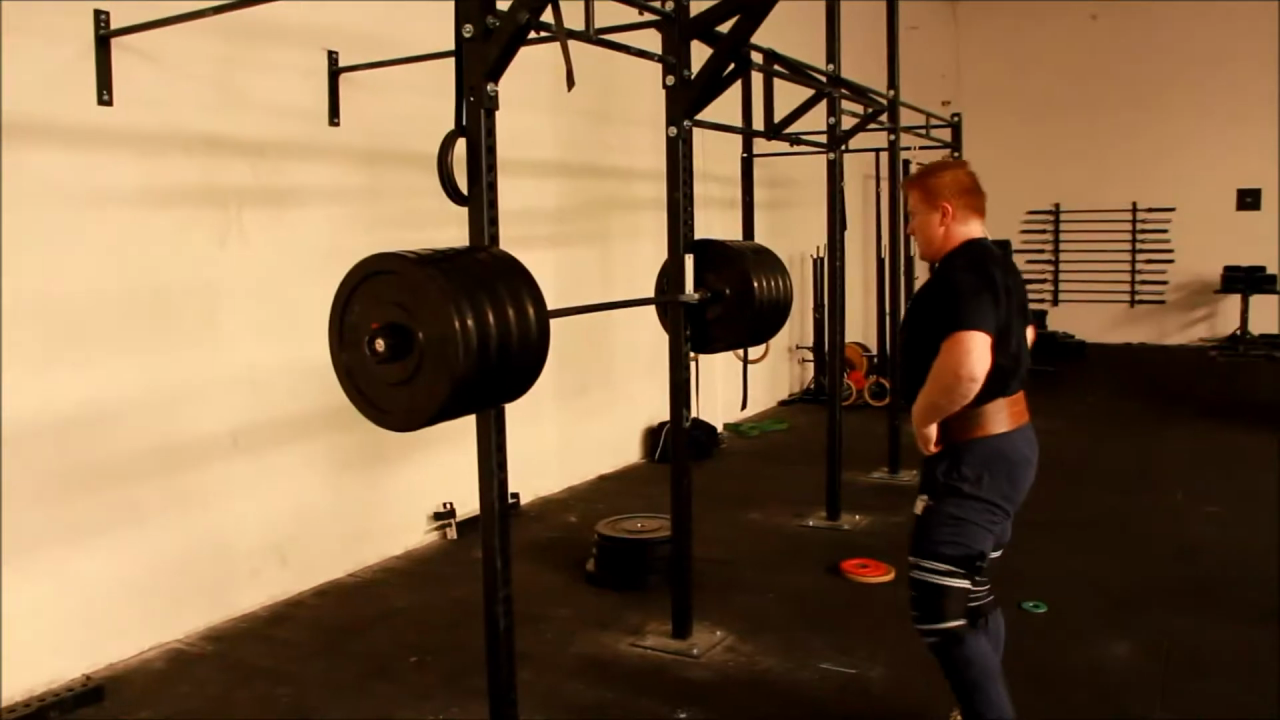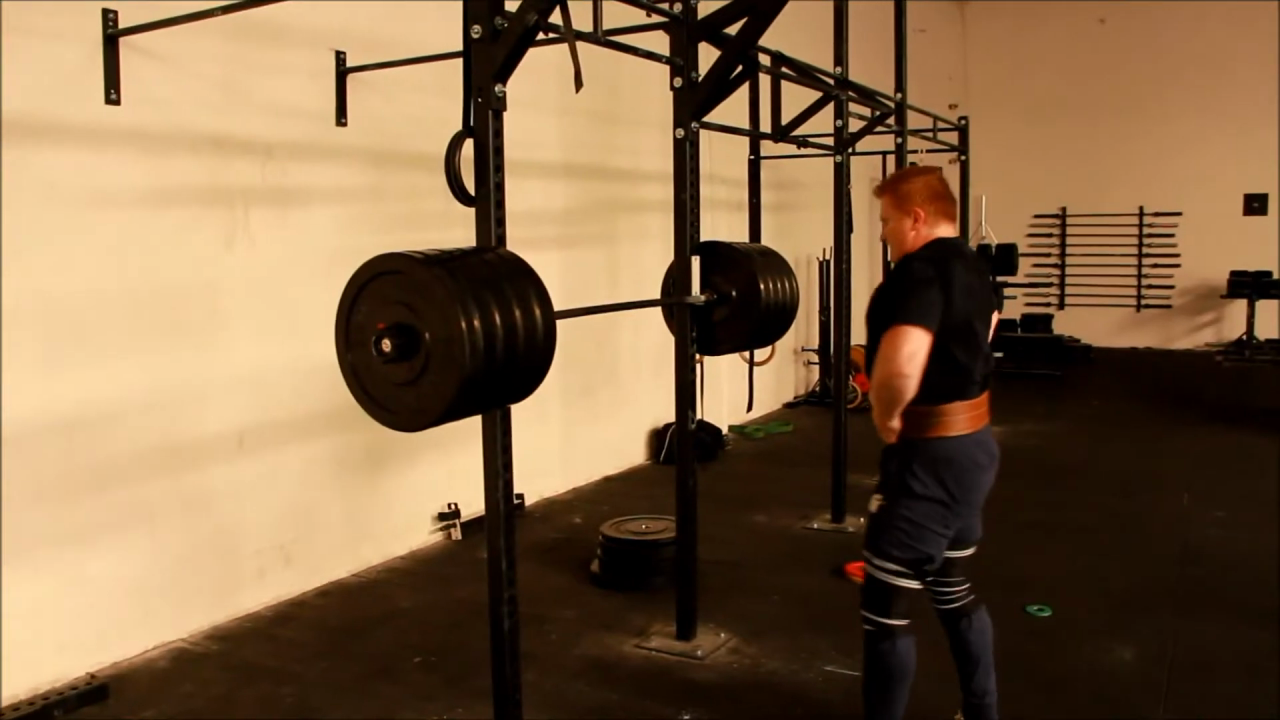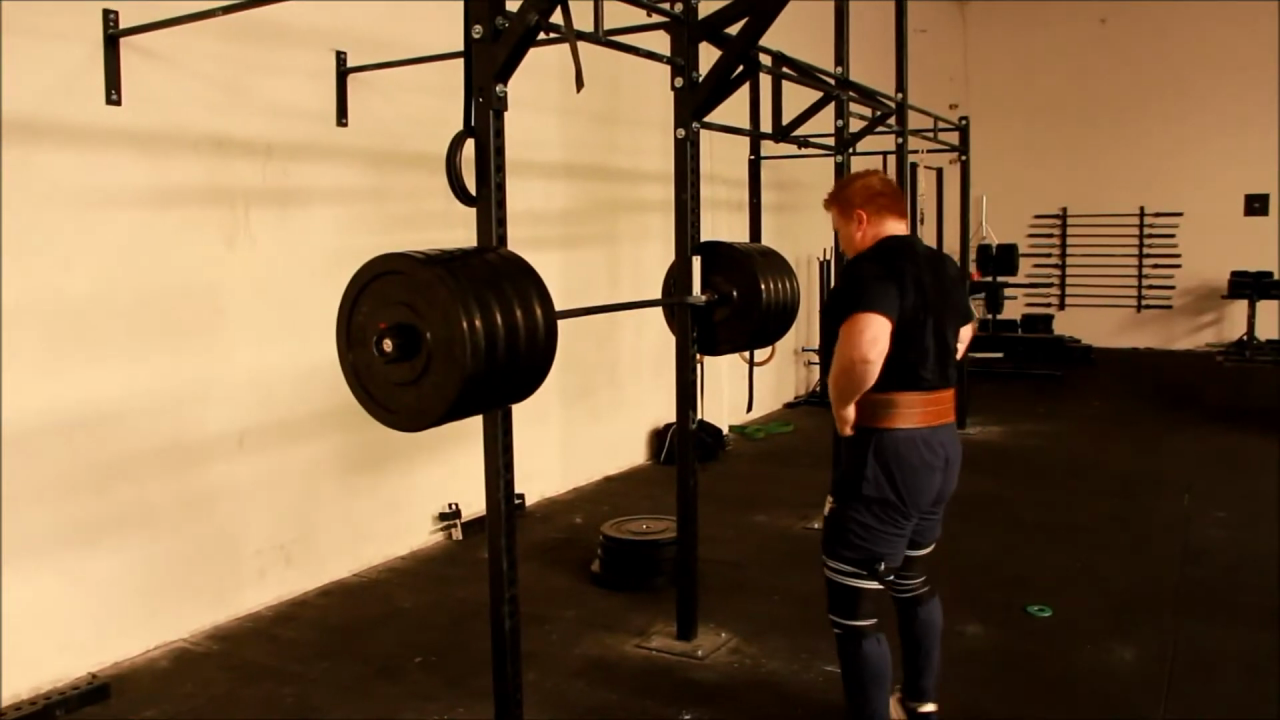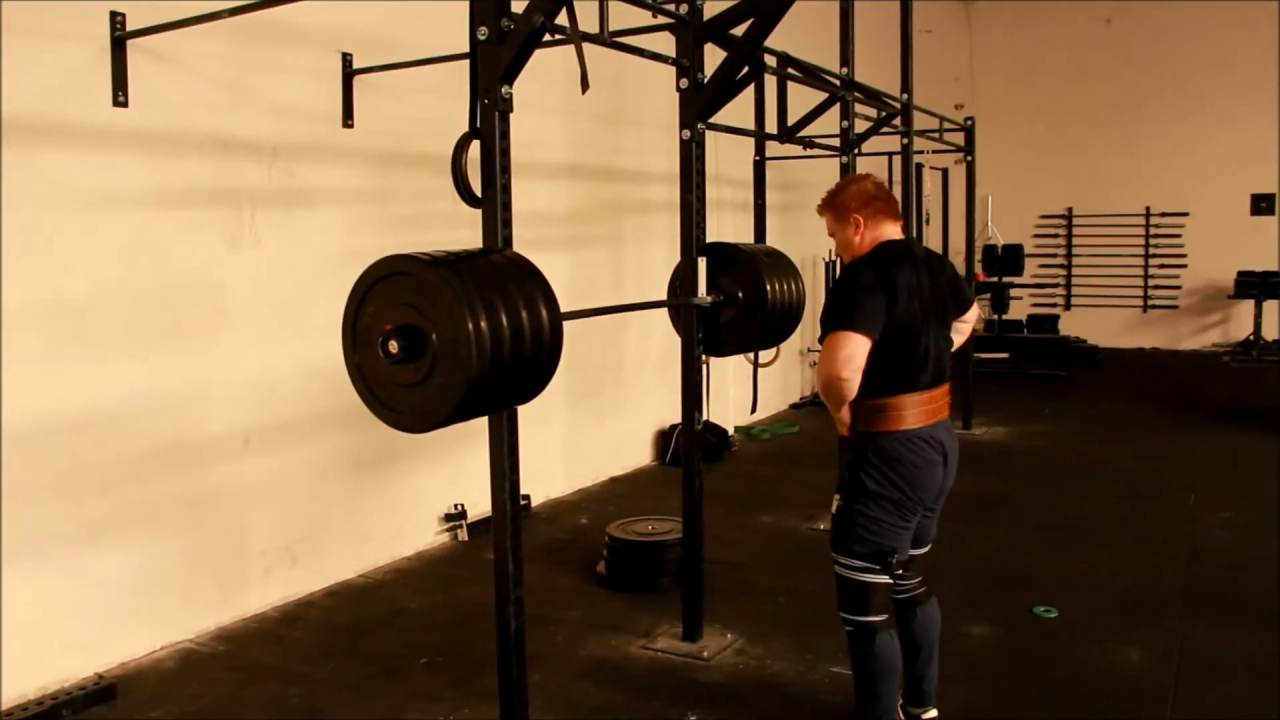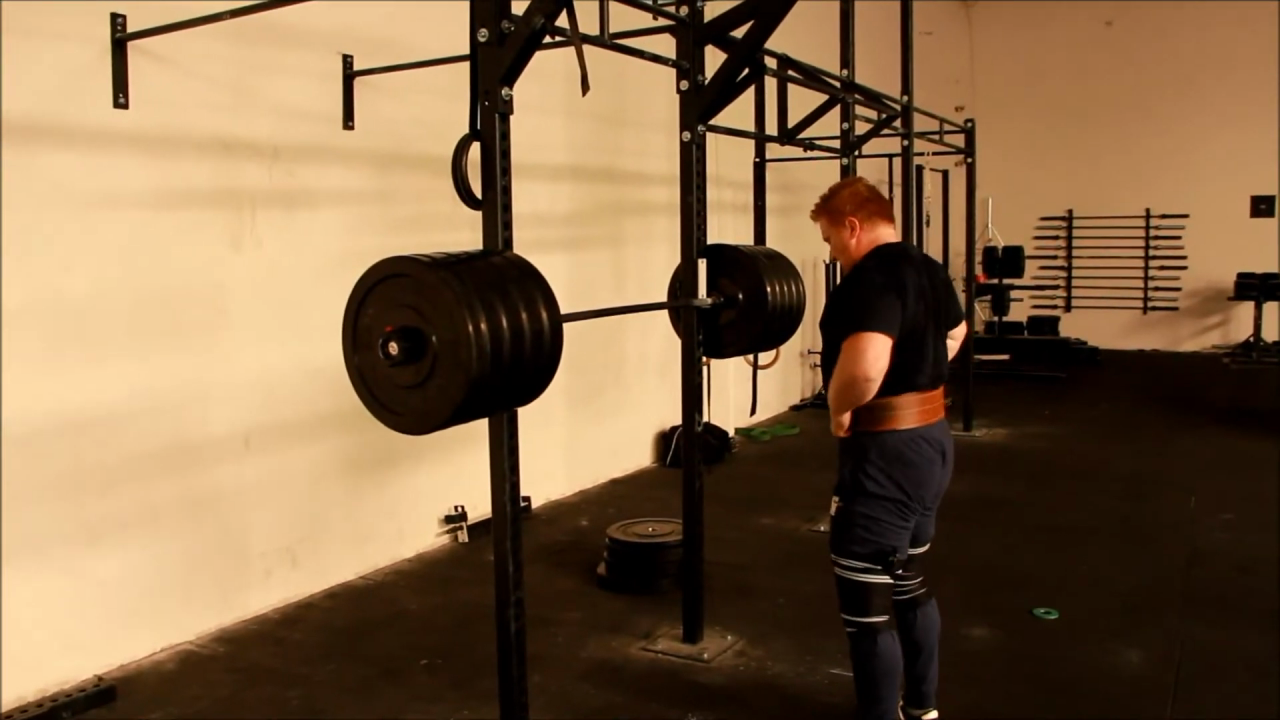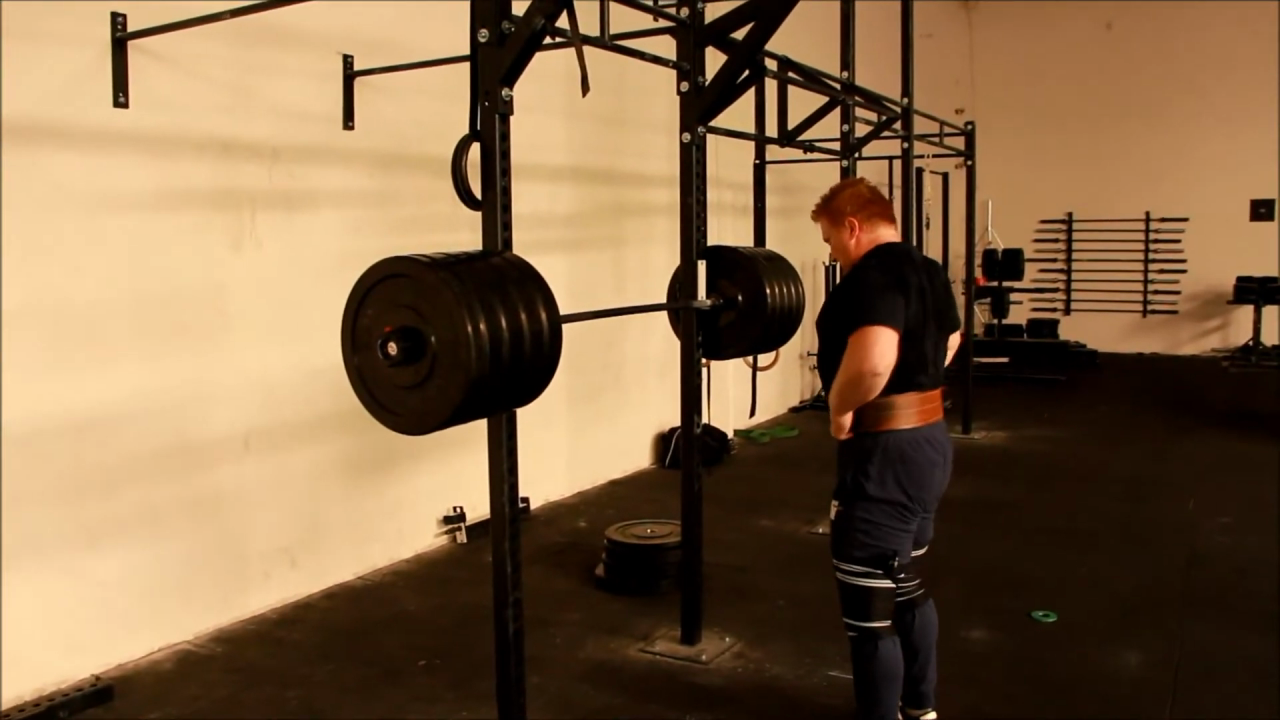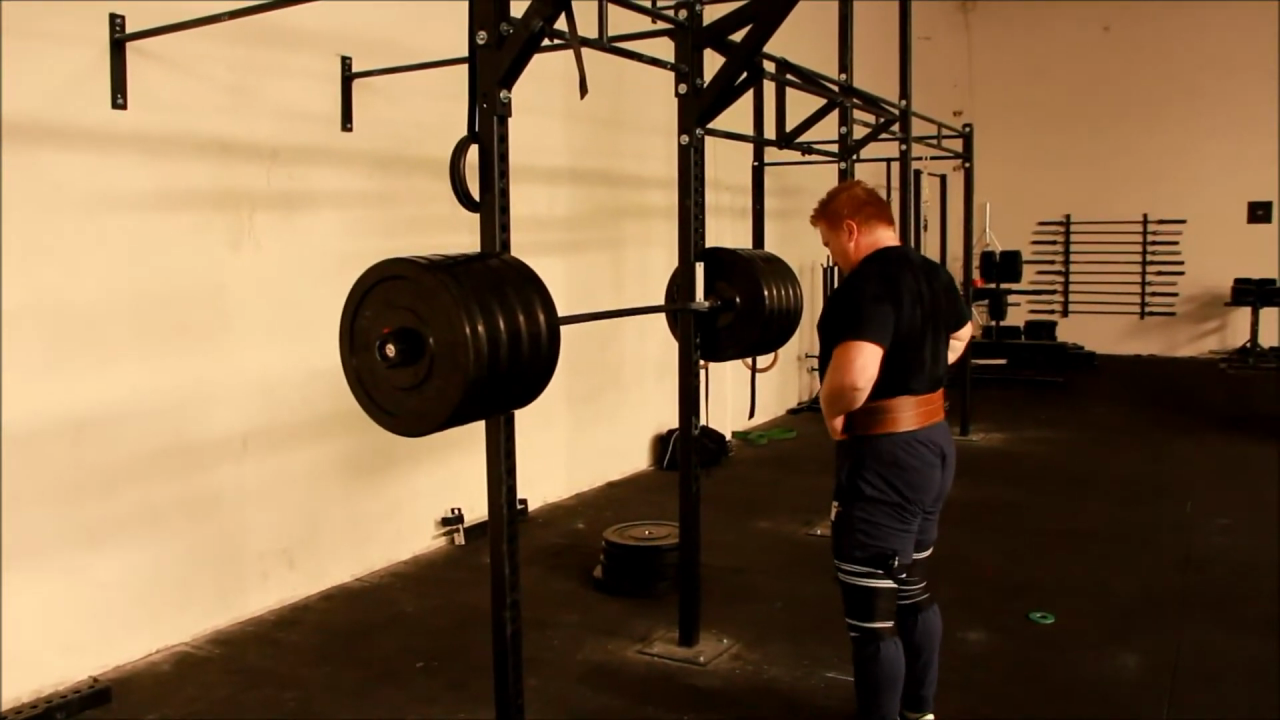
dt=0.4s
person 1, frame 1
left shoulder: (960, 276)
right shoulder: (996, 265)
left elbow: (965, 365)
right elbow: (1022, 335)
left wrist: (922, 417)
left hip: (974, 457)
right hip: (1004, 444)
left knee: (939, 611)
right knee: (970, 594)
person 1, frame 2
left shoulder: (918, 271)
right shoulder: (969, 266)
left elbow: (901, 363)
left wrist: (885, 415)
left hip: (929, 457)
right hip: (970, 446)
left knee: (885, 606)
right knee: (951, 588)
person 1, frame 3
left shoulder: (870, 268)
right shoulder: (942, 267)
left elbow: (864, 350)
right elbow: (961, 336)
left wrist: (842, 403)
left hip: (886, 453)
right hip: (940, 444)
left knee: (853, 606)
right knee: (909, 578)
person 1, frame 4
left shoulder: (866, 276)
right shoulder: (935, 265)
left elbow: (839, 368)
right elbow: (966, 318)
left wrist: (840, 409)
left hip: (887, 454)
right hip: (936, 442)
left knee: (864, 603)
right knee: (907, 579)
person 1, frame 5
left shoulder: (872, 277)
right shoulder: (927, 269)
left elbow: (864, 367)
right elbow: (955, 332)
left wrist: (838, 408)
left hip: (885, 456)
right hip: (931, 443)
left knee: (865, 604)
right knee: (909, 583)
person 1, frame 6
left shoulder: (873, 276)
right shoulder: (928, 271)
left elbow: (871, 362)
right elbow: (949, 341)
left wrist: (840, 408)
left hip: (885, 456)
right hip: (928, 443)
left knee: (868, 607)
right knee: (906, 584)
person 1, frame 7
left shoulder: (869, 283)
right shoulder: (932, 274)
left elbow: (852, 375)
right elbow: (959, 334)
left wrist: (831, 410)
left hip: (885, 458)
right hip: (932, 445)
left knee: (870, 609)
right knee: (912, 588)
